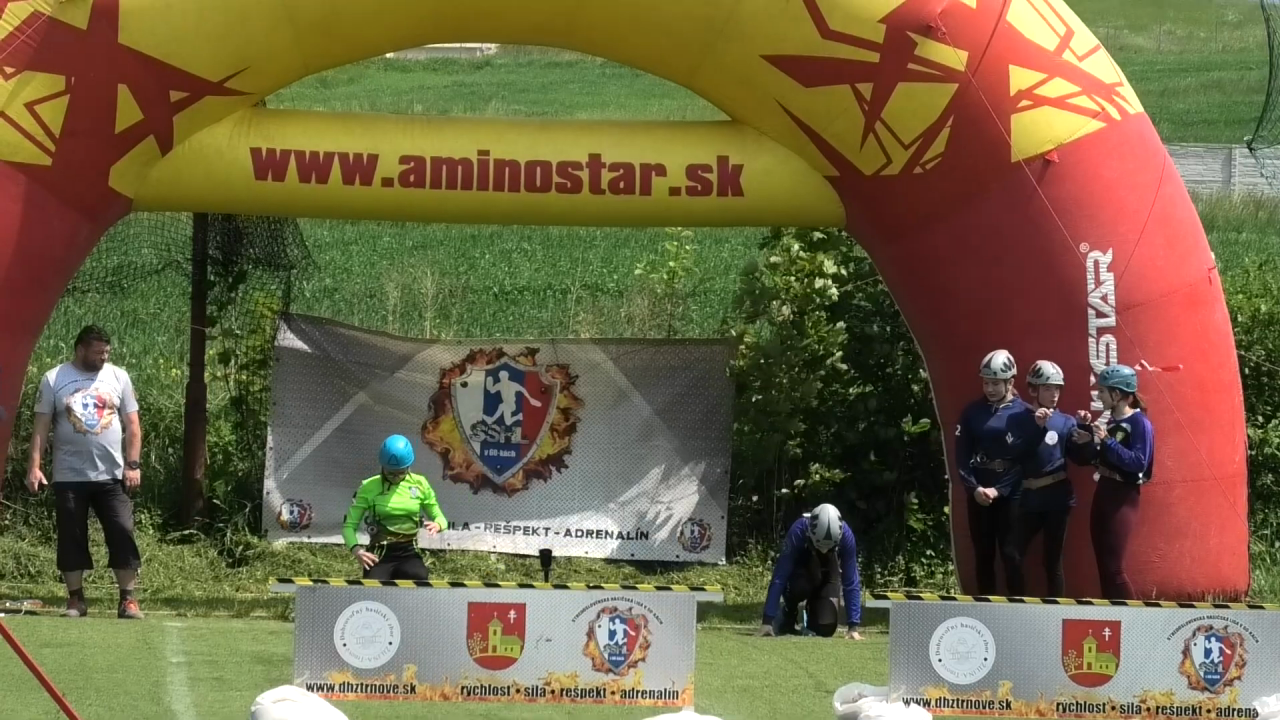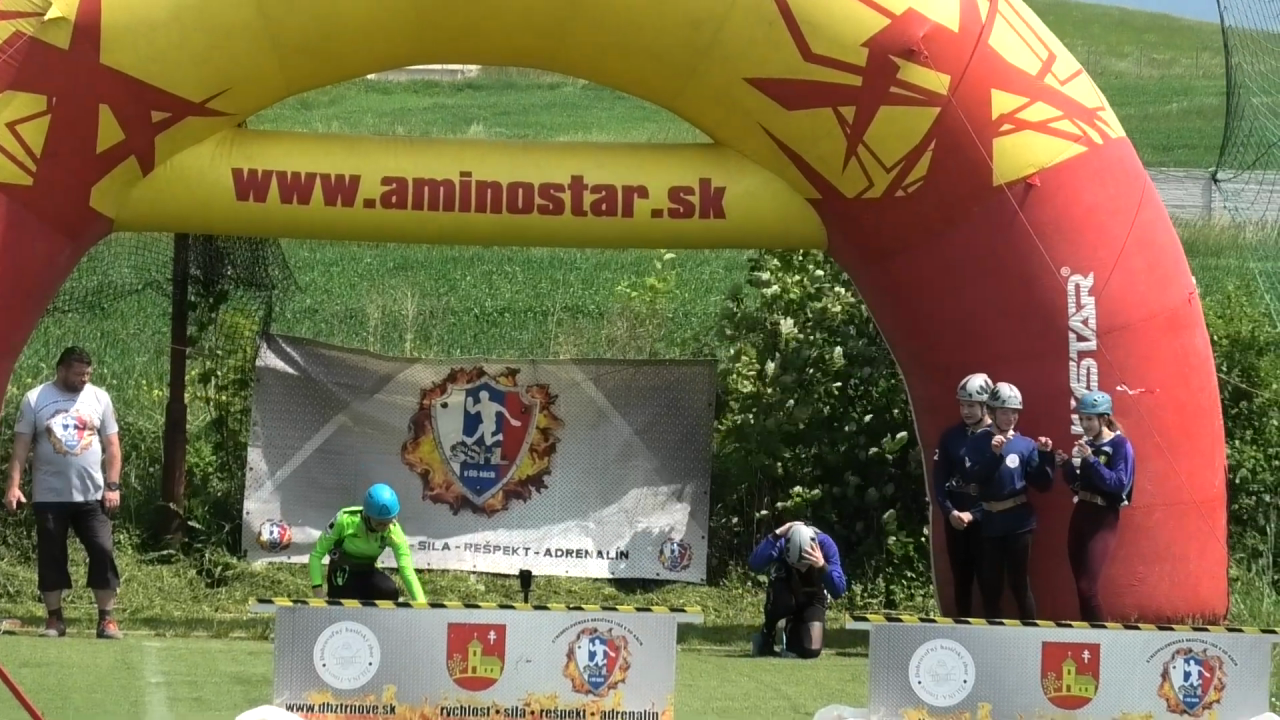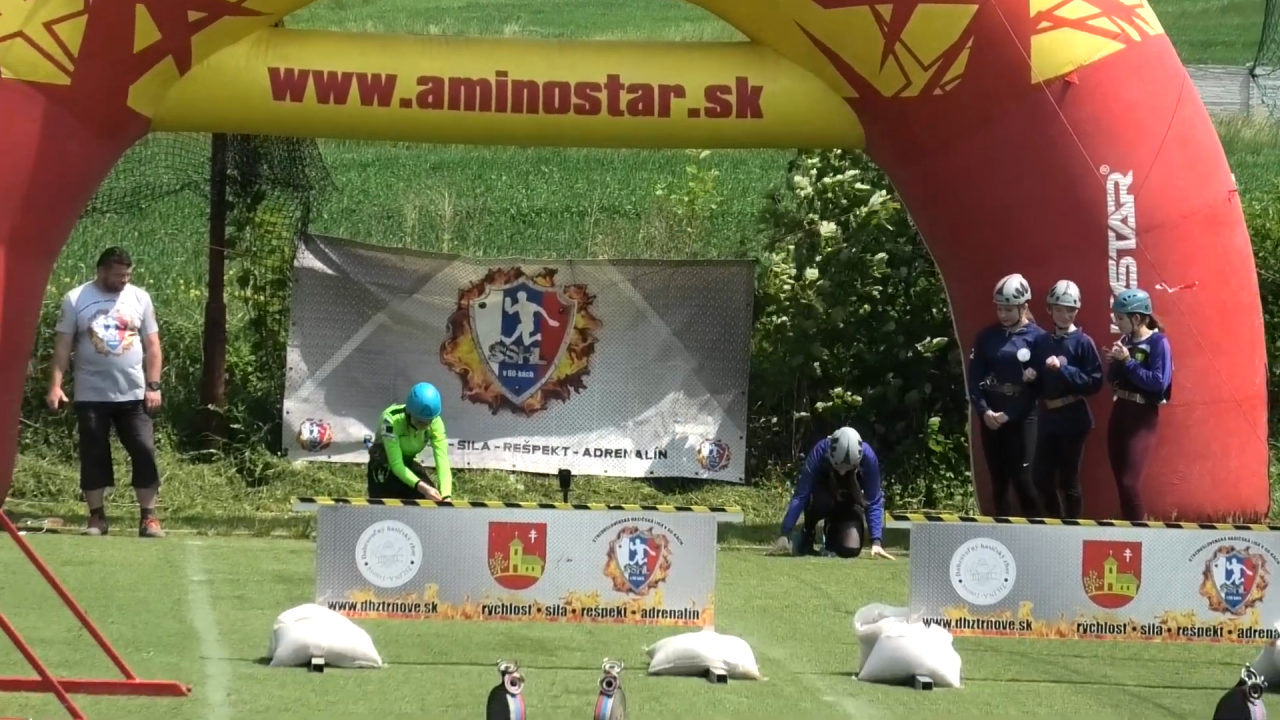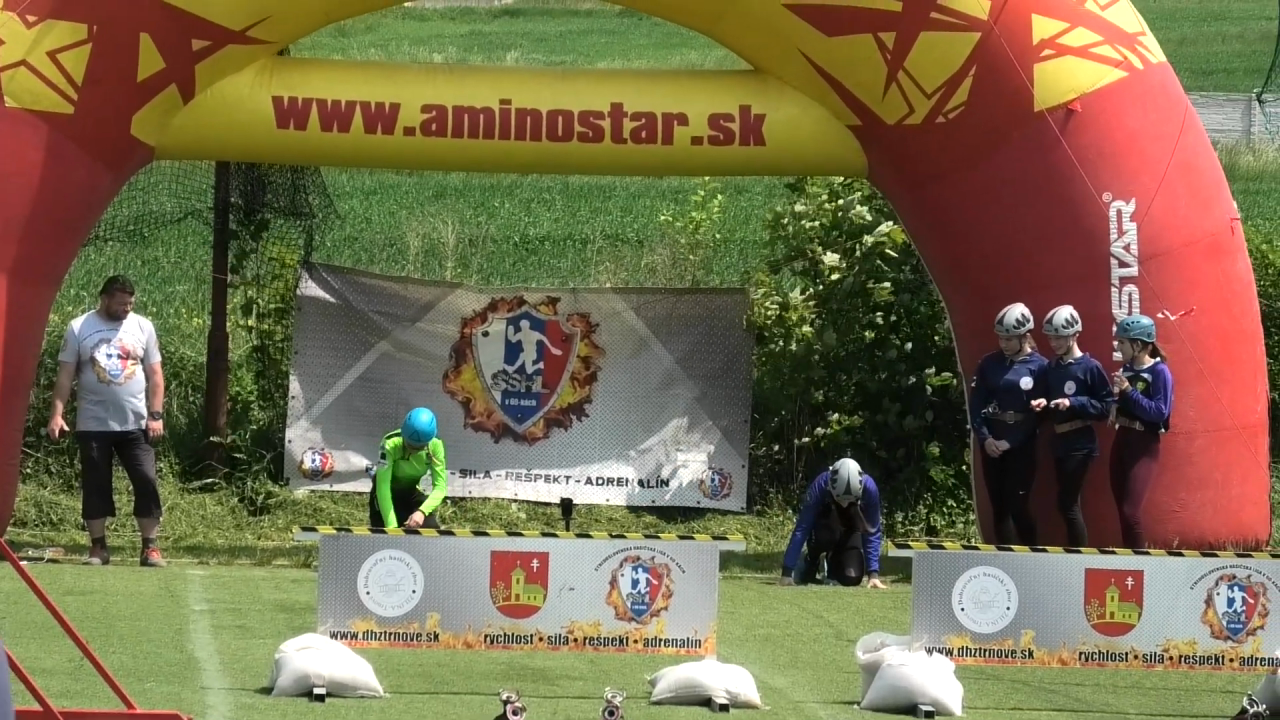
dt=1s
person 1, frame 1
left shoulder: (119, 377)
right shoulder: (53, 379)
left elbow: (132, 424)
right elbow: (41, 427)
left wrist: (133, 464)
right wrist: (34, 466)
left hip: (112, 475)
right hip: (69, 477)
left knee: (122, 534)
right knee: (71, 538)
left ankle: (128, 599)
right ankle: (75, 599)
person 1, frame 2
left shoulder: (100, 397)
right shoulder: (35, 399)
left elbow: (112, 445)
left wrist: (113, 486)
left hip: (92, 496)
right hip: (49, 497)
left knee: (103, 554)
right knee: (51, 557)
left ankle: (107, 619)
right ankle: (54, 618)
person 1, frame 3
left shoulder: (140, 297)
right shoulder: (75, 299)
left elbow: (152, 345)
right elbow: (63, 346)
left wrist: (153, 386)
right wrist: (55, 385)
left hip: (133, 395)
right hip: (90, 396)
left knee: (144, 453)
right knee: (93, 456)
left ankle: (148, 517)
right ankle: (96, 517)
person 1, frame 4
left shoulder: (143, 327)
right shoulder: (79, 328)
left elbow: (155, 375)
right elbow: (65, 376)
left wrist: (156, 415)
right wrist: (57, 414)
left hip: (135, 424)
right hip: (93, 425)
left knee: (146, 483)
right knee: (95, 485)
left ankle: (150, 547)
right ankle: (98, 547)
person 2, frame 1
left shoulder: (1025, 413)
right shoulder: (972, 412)
right elbow: (961, 455)
left wrist: (998, 490)
right wrist: (974, 487)
left hip: (1011, 493)
right hip: (978, 493)
left knee: (1011, 555)
right knee: (983, 555)
person 2, frame 2
right shoulder: (951, 436)
right elbow: (939, 479)
left wrist: (973, 514)
right wrist: (949, 511)
right hip: (955, 516)
right knee: (961, 578)
person 2, frame 3
left shoulder: (1037, 337)
right shoulder: (987, 335)
right elbow: (973, 377)
left wrist: (1008, 414)
right wrist: (983, 410)
left hip: (1021, 415)
right hip: (990, 413)
left knee: (1020, 477)
right knee: (998, 478)
person 2, frame 4
left shoulder: (1040, 366)
right shoulder: (989, 363)
left elbow: (1038, 413)
right elbow: (975, 405)
left wrist: (1010, 442)
right wrist: (984, 438)
left hip: (1022, 443)
right hip: (991, 441)
left knee: (1017, 505)
right knee: (999, 505)
person 3, frame 1
left shoulder: (1066, 421)
right shoulder: (1021, 419)
right wrist: (1038, 427)
left hip: (1057, 498)
right hip: (1029, 498)
left knee: (1052, 561)
person 3, frame 2
left shoulder: (1026, 444)
right shoulder: (978, 442)
left elbow: (1043, 484)
right elbow: (974, 477)
left wrist: (1045, 455)
right wrist: (993, 454)
left hip: (1019, 521)
right hip: (989, 521)
left knee: (1019, 583)
right knee: (990, 583)
person 3, frame 3
left shoulder: (1083, 342)
right shoulder: (1042, 341)
left elbow: (1094, 383)
left wrist: (1062, 369)
right wrist: (1031, 378)
left hip: (1074, 419)
right hip: (1048, 417)
left knee: (1068, 480)
right knee: (1040, 476)
person 3, frame 4
left shoulder: (1091, 367)
right shoulder: (1052, 367)
left elbow: (1107, 406)
left wrist: (1073, 403)
right wrist: (1044, 403)
left hip: (1081, 443)
right hip: (1060, 441)
left knee: (1067, 504)
right knee: (1068, 504)
person 4, frame 1
left shoulder: (1139, 421)
right shoulder: (1112, 420)
left elbow: (1139, 463)
left wrist: (1107, 441)
right wrist: (1088, 438)
left hip: (1124, 496)
right hip: (1104, 491)
left knee: (1112, 565)
right knee: (1102, 563)
person 4, frame 2
left shoulder: (1120, 444)
right shoulder: (1088, 444)
left elbow: (1119, 484)
left wrist: (1091, 460)
right wrist: (1067, 465)
left hip: (1103, 519)
right hip: (1080, 514)
left knee: (1087, 586)
right knee: (1081, 585)
person 4, frame 3
left shoulder: (1158, 342)
right shoulder: (1126, 341)
left elbow: (1159, 382)
left wrist: (1128, 361)
right wrist: (1115, 362)
left hip: (1142, 416)
right hip: (1119, 412)
left knee: (1129, 482)
right knee: (1120, 481)
person 4, frame 4
left shoulder: (1159, 371)
right shoulder: (1127, 368)
left elbow: (1159, 413)
left wrist: (1129, 390)
right wrist: (1115, 408)
left hip: (1144, 444)
right hip: (1122, 439)
left knee: (1130, 511)
right knee: (1122, 509)
